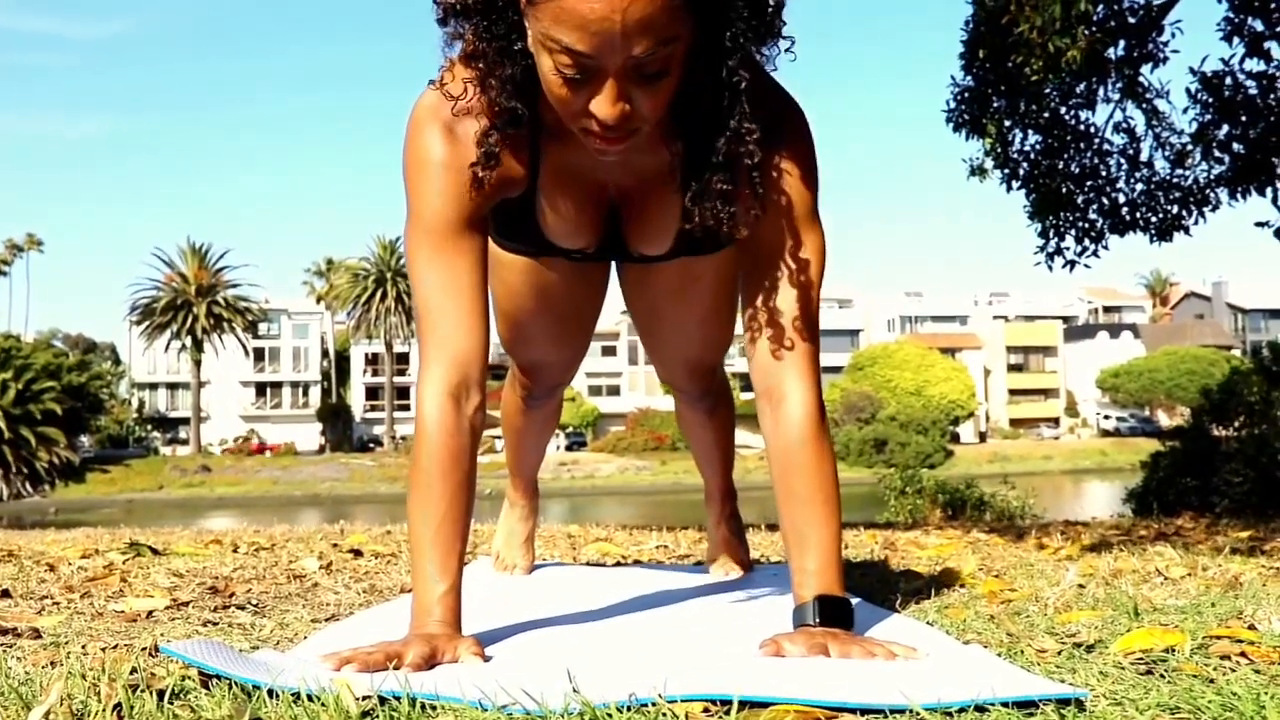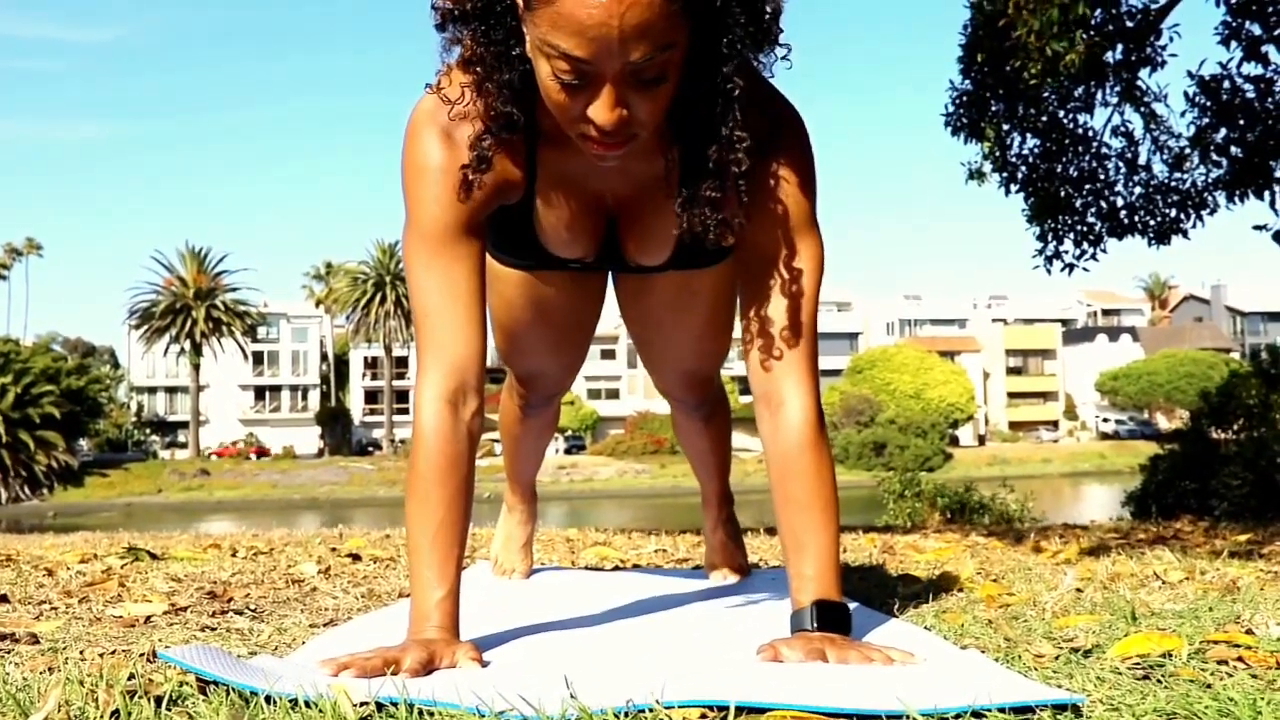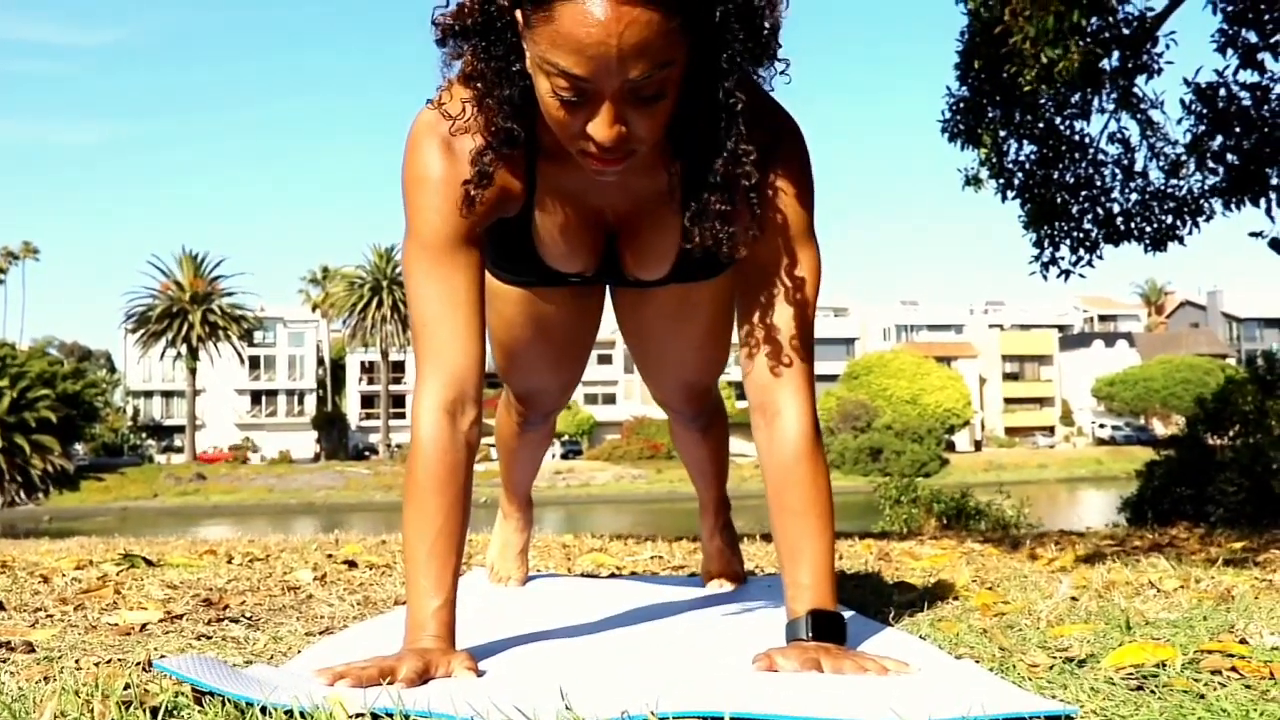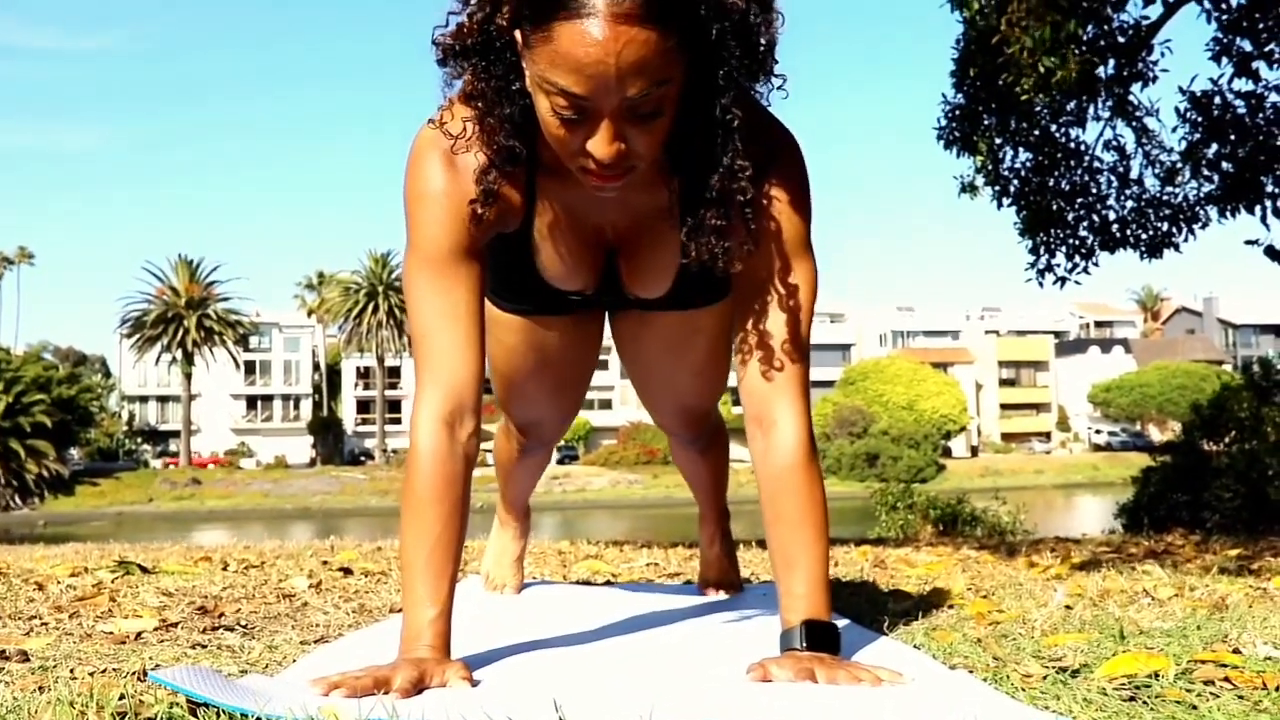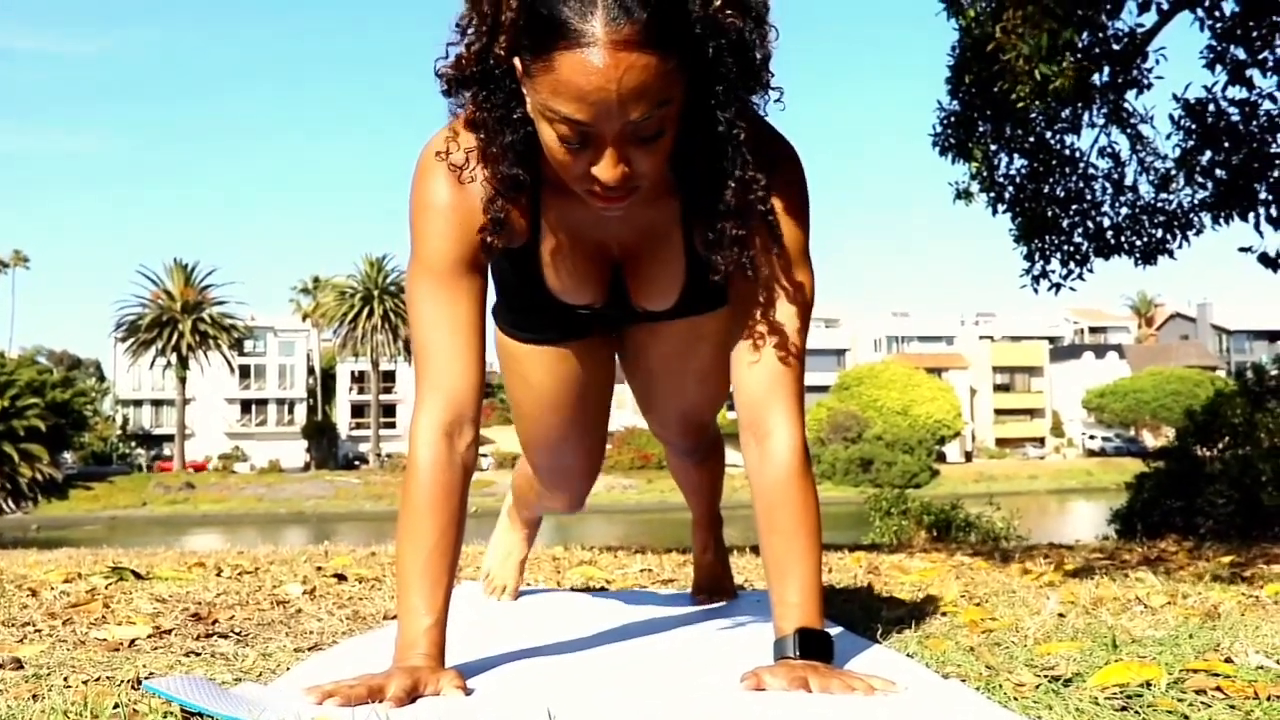
dt=0.3s
person 1, frame 1
left shoulder: (759, 124)
right shoulder: (459, 118)
left elbow: (788, 381)
right elbow: (450, 384)
left wrist: (822, 611)
right wrist: (434, 621)
left hip: (688, 230)
right hip: (537, 228)
right knee: (540, 373)
left ankle: (722, 511)
right ankle: (520, 502)
person 1, frame 2
left shoulder: (756, 130)
right shoulder: (457, 124)
left elbow: (786, 389)
right elbow: (448, 390)
left wrist: (820, 617)
right wrist: (432, 627)
left hip: (686, 238)
right hip: (536, 237)
right knee: (538, 381)
left ankle: (719, 515)
right ankle: (518, 507)
person 1, frame 3
left shoulder: (756, 143)
right shoulder: (457, 138)
left elbow: (783, 399)
right elbow: (446, 401)
left wrist: (814, 626)
right wrist: (428, 636)
left hip: (684, 257)
right hip: (536, 256)
right knee: (535, 397)
left ankle: (716, 523)
right ankle: (514, 513)
person 1, frame 4
left shoulder: (755, 158)
right shoulder: (460, 154)
left elbow: (778, 413)
right elbow: (444, 411)
left wrist: (809, 637)
right wrist: (423, 647)
left hip: (683, 280)
right hip: (540, 281)
left ankle: (715, 532)
right ankle: (510, 520)
person 1, frame 5
left shoulder: (756, 171)
right shoulder: (463, 175)
left elbow: (773, 423)
right elbow: (445, 422)
left wrist: (801, 648)
right wrist: (419, 654)
left hip: (688, 299)
right hip: (546, 304)
right knee: (564, 481)
left ankle: (708, 539)
right ankle: (519, 514)
